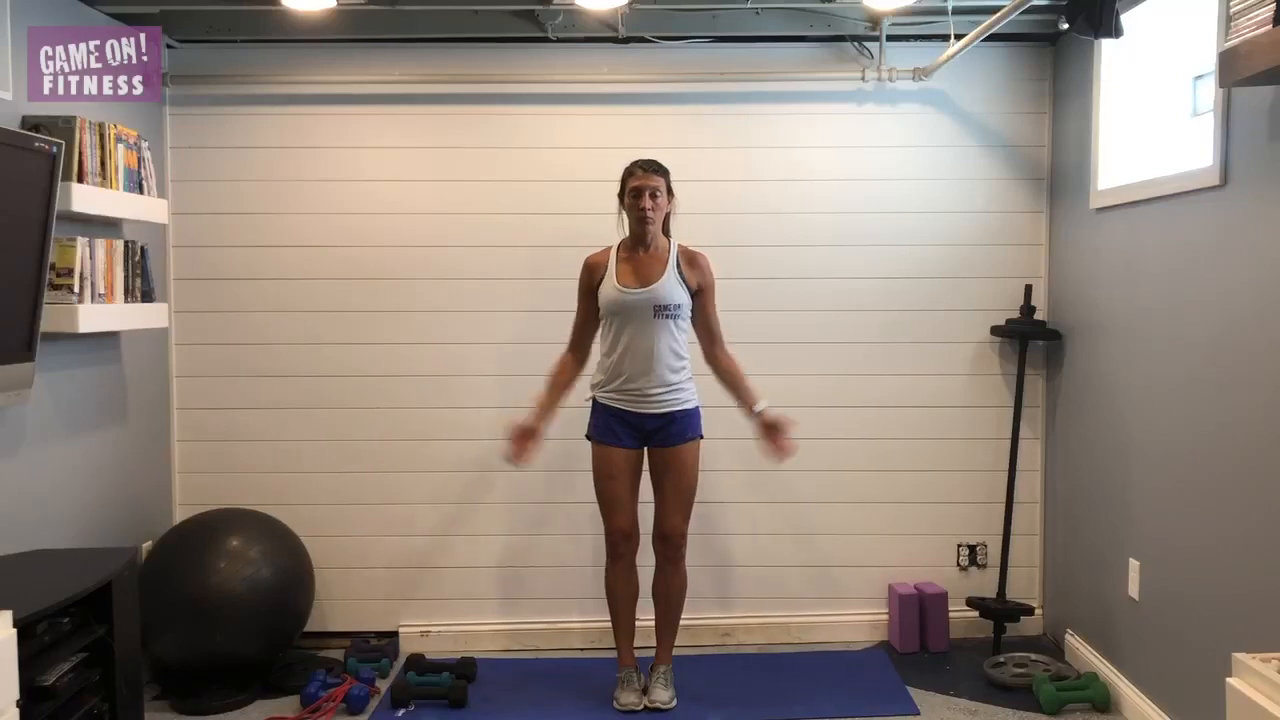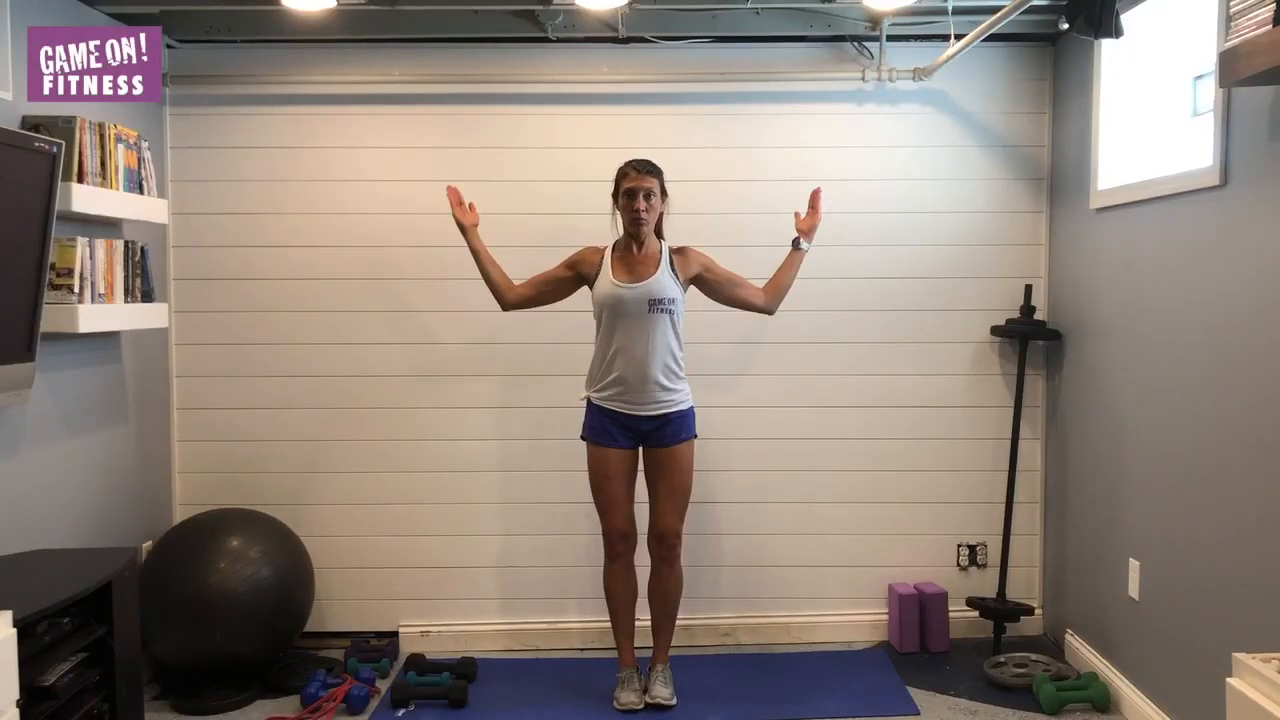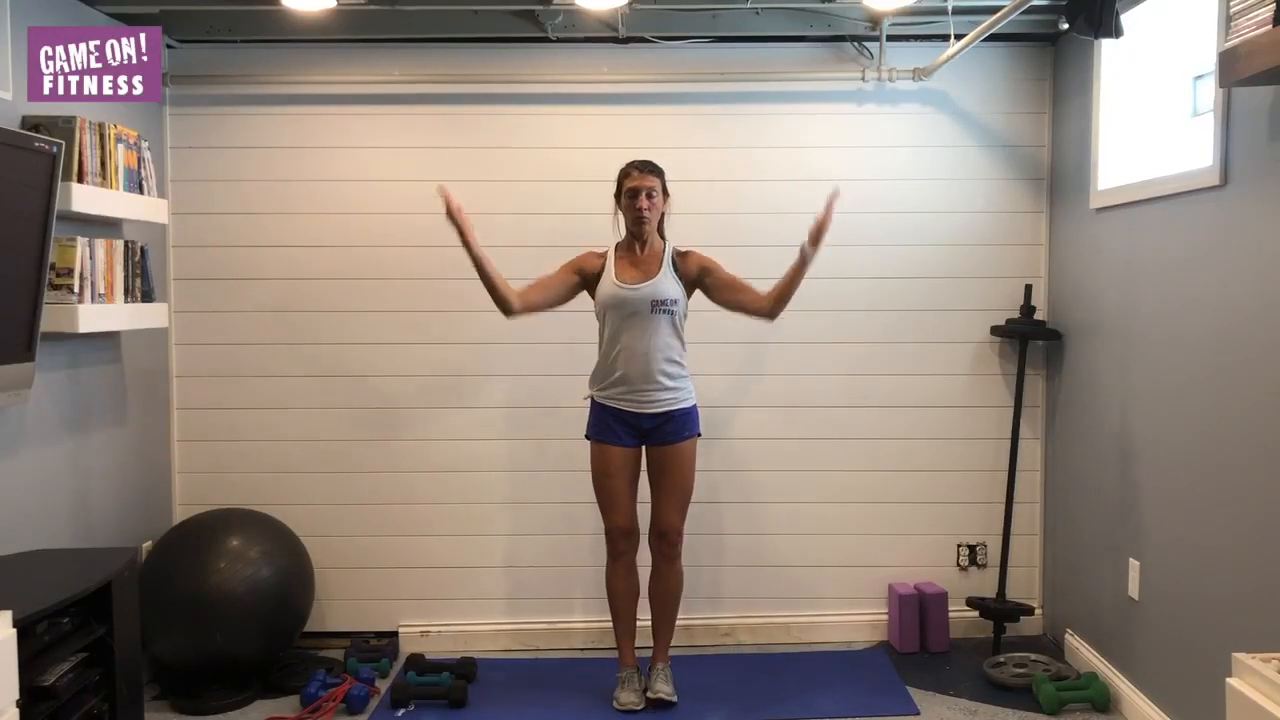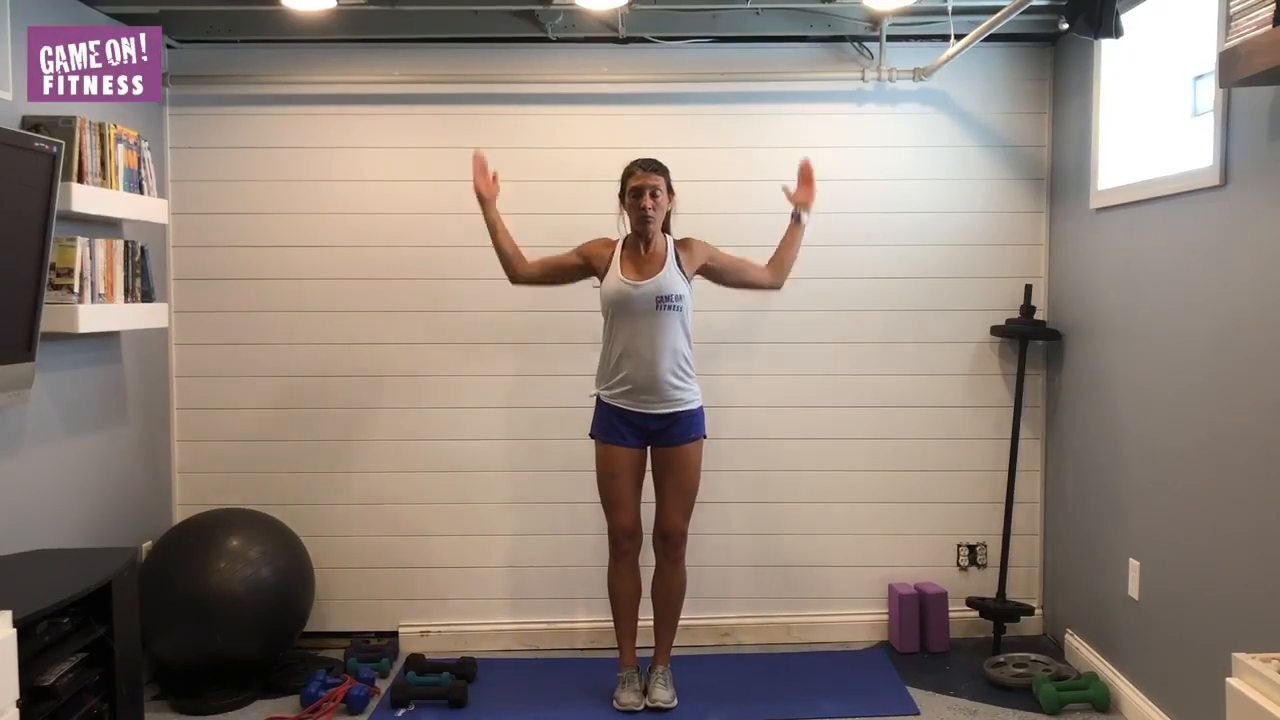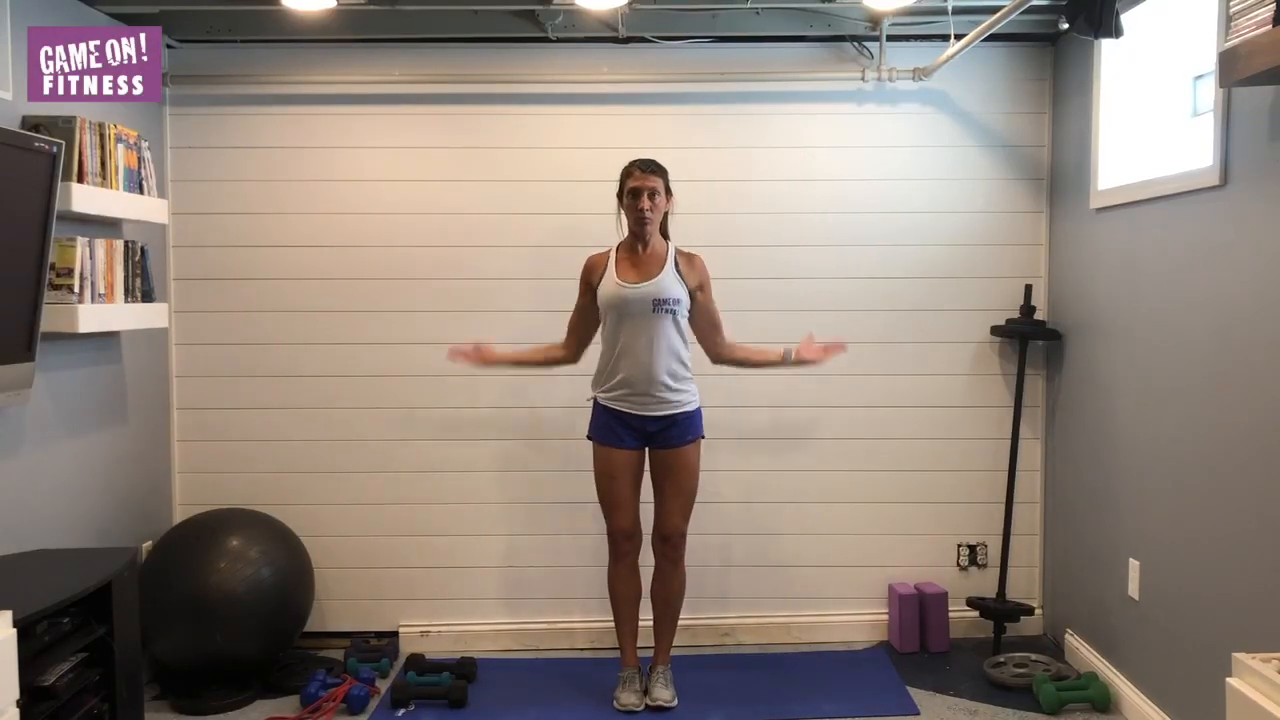
dt=0.7s
person 1, frame 1
left shoulder: (693, 265)
right shoulder: (597, 265)
left elbow: (715, 350)
right elbow: (577, 351)
left wrist: (757, 411)
right wrist: (539, 417)
left hip: (675, 415)
right hip: (614, 416)
left knee: (671, 542)
right knee: (620, 541)
left ankle: (663, 666)
right ankle: (626, 667)
person 1, frame 2
left shoulder: (686, 261)
right shoulder: (591, 261)
left elbow: (766, 300)
right elbow: (511, 296)
left wrist: (801, 242)
right wrist: (471, 235)
left hip: (670, 415)
right hip: (610, 416)
left knee: (667, 541)
right knee: (618, 541)
left ankle: (661, 666)
right ankle: (627, 668)
person 1, frame 3
left shoulder: (689, 264)
right shoulder: (593, 265)
left elbow: (769, 306)
right elbow: (512, 302)
left wrist: (809, 249)
right wrist: (468, 237)
left hip: (674, 414)
right hip: (613, 414)
left knee: (668, 539)
right knee: (621, 539)
left ankle: (661, 664)
right ankle: (627, 667)
person 1, frame 4
left shoulder: (691, 255)
right shoulder: (600, 255)
left elbow: (772, 277)
right elbow: (521, 271)
left wrist: (799, 214)
right wrist: (490, 207)
left hip: (679, 415)
right hip: (618, 415)
left knee: (671, 541)
right knee: (624, 541)
left ankle: (662, 666)
right ankle: (628, 668)
person 1, frame 5
left shoulder: (690, 266)
right shoulder: (598, 267)
left elbow: (719, 348)
right elbow: (570, 349)
left wrist: (790, 355)
right wrist: (499, 356)
left hip: (677, 416)
right hip: (616, 416)
left knee: (671, 541)
right knee: (623, 541)
left ankle: (662, 665)
right ankle: (628, 667)
